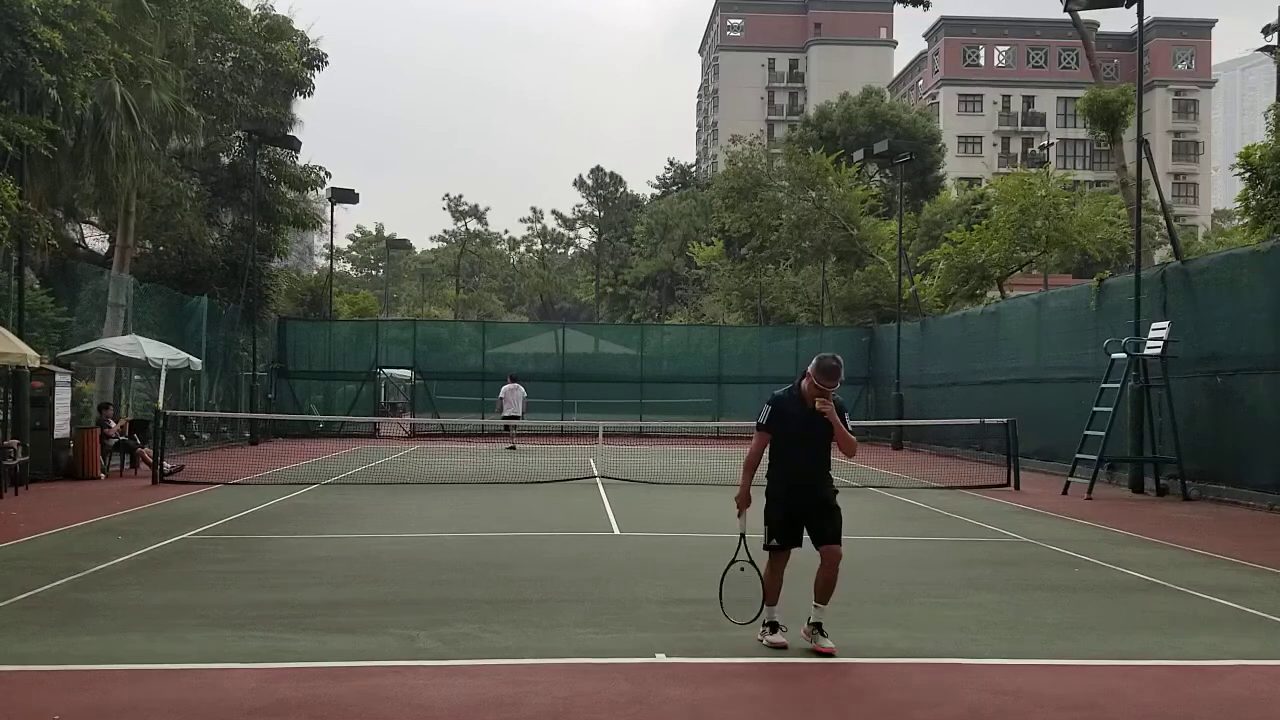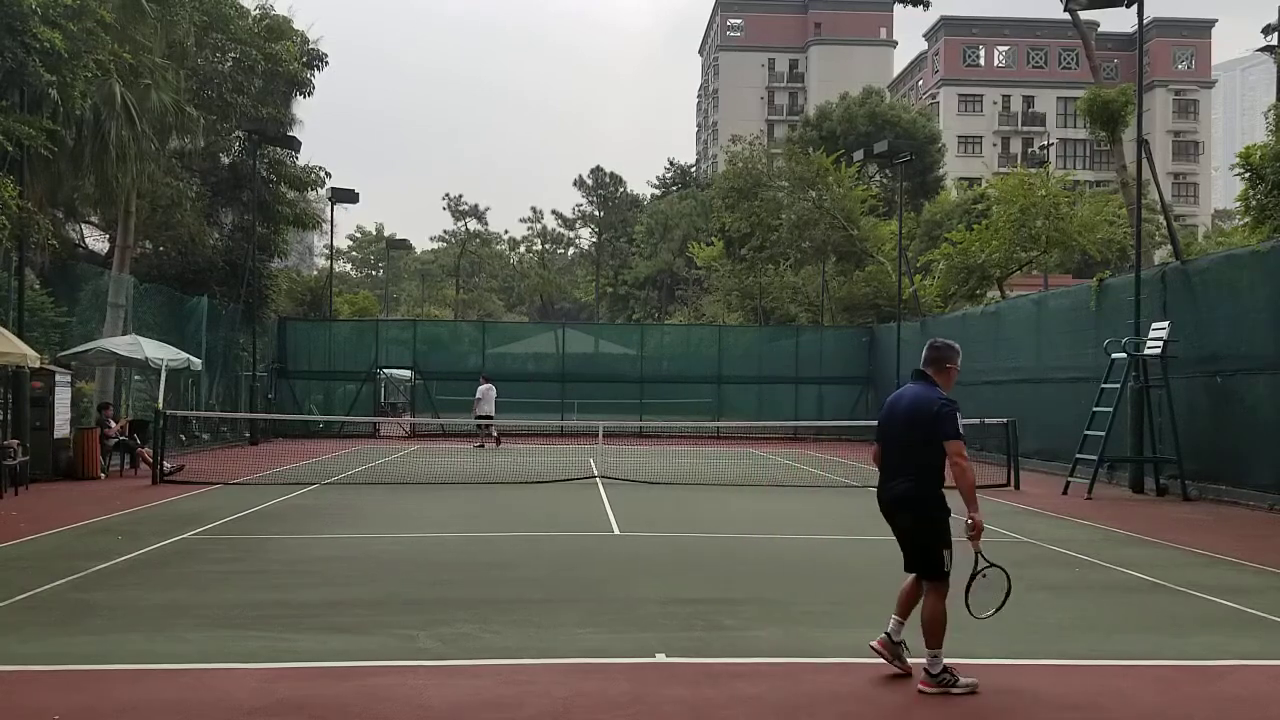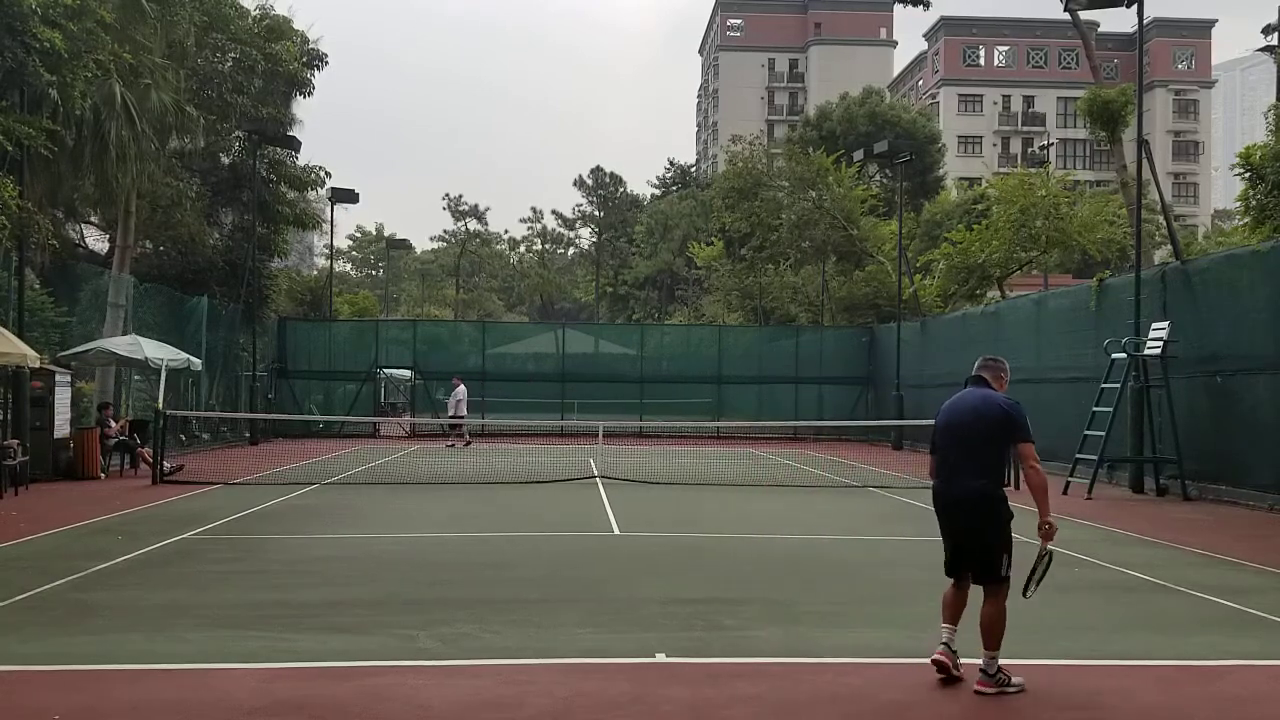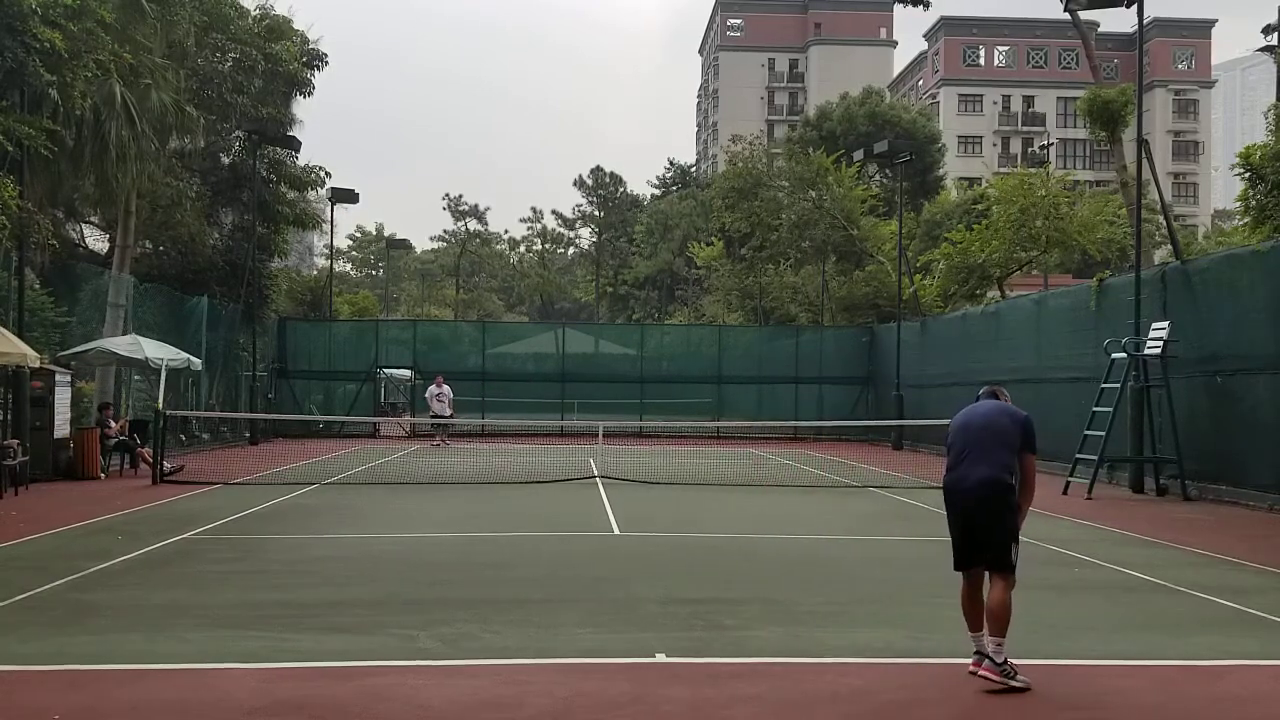
dt=1s
person 1, frame 1
left shoulder: (835, 407)
right shoulder: (779, 401)
left elbow: (850, 450)
right elbow: (758, 446)
left wrist: (834, 420)
right wrist: (744, 487)
left hip: (820, 492)
right hip: (781, 493)
left knee: (832, 555)
right knee: (778, 557)
left ankle: (815, 624)
right ankle: (770, 622)
person 1, frame 2
left shoulder: (895, 398)
right shoulder: (942, 403)
left elbow: (877, 454)
right elbow: (958, 460)
right wrist: (973, 510)
left hip: (892, 497)
right hip: (922, 502)
left knee: (923, 574)
right knee: (937, 586)
left ankle: (891, 638)
right ankle: (935, 672)
person 1, frame 3
left shoulder: (947, 406)
right shoulder: (1006, 406)
right elbow: (1031, 465)
right wrist: (1045, 513)
left hip: (946, 503)
right hip: (985, 504)
left knee: (959, 580)
right knee: (995, 589)
left ankle: (946, 646)
right ankle: (990, 673)
person 1, frame 4
left shoulder: (960, 417)
right shoulder: (1019, 417)
right elbow: (1028, 480)
right wrist: (1018, 519)
left hip: (956, 494)
right hip: (995, 494)
left knee: (971, 576)
right knee: (1001, 577)
left ankle: (980, 653)
right ankle: (995, 660)
